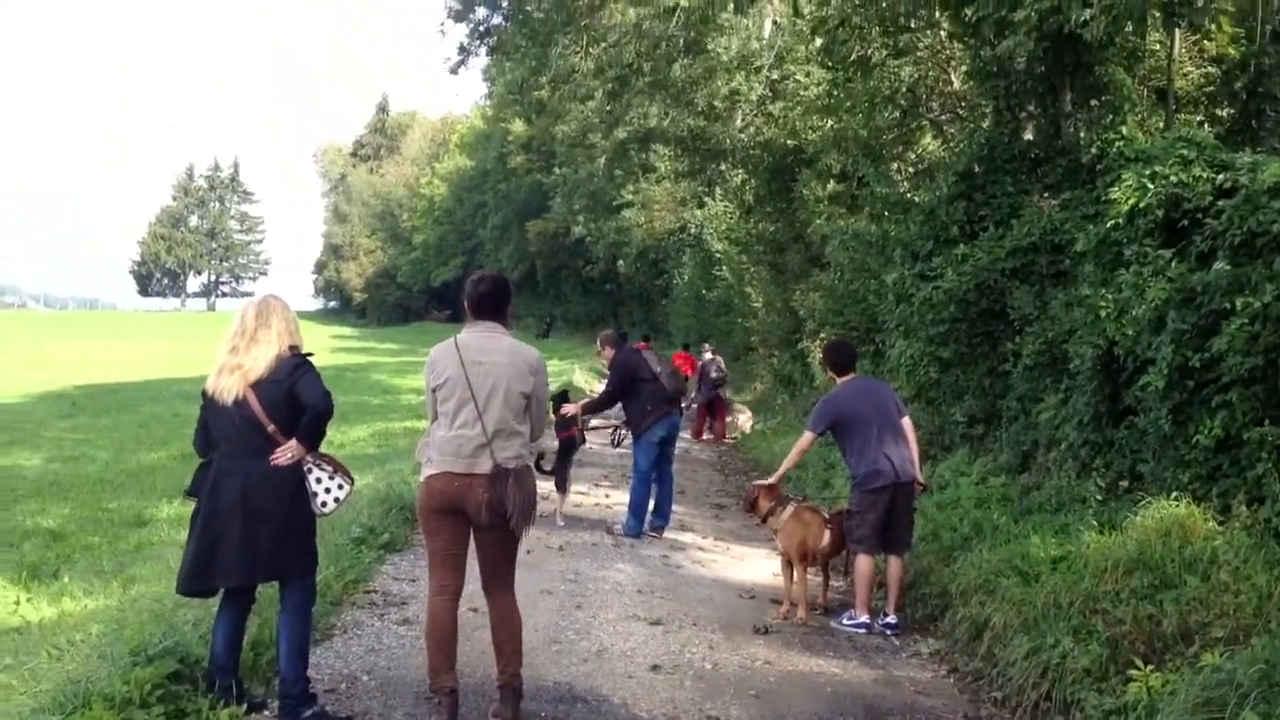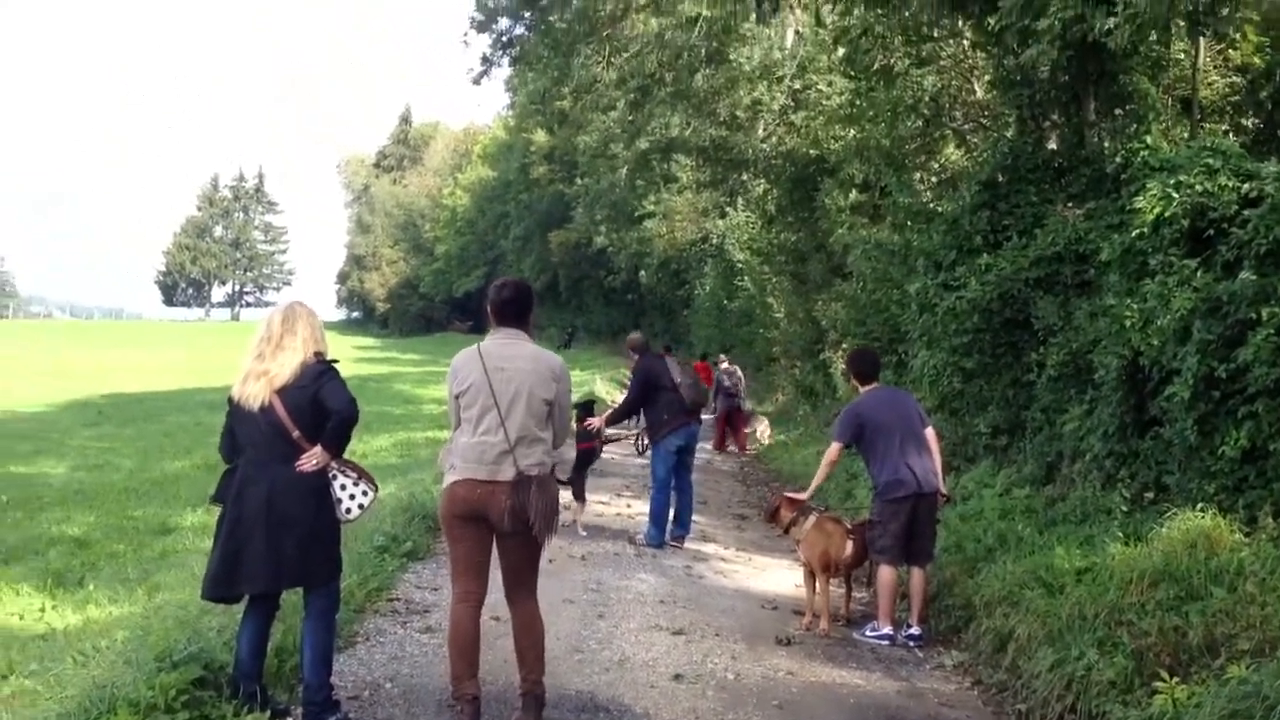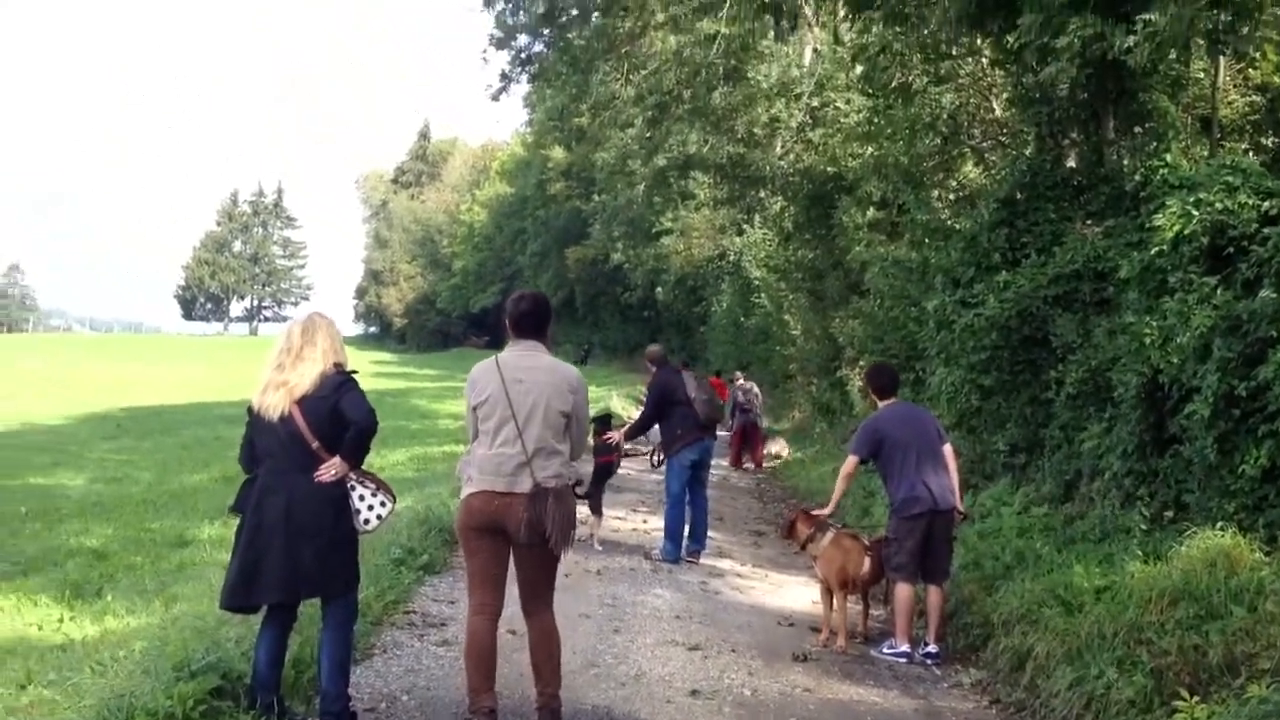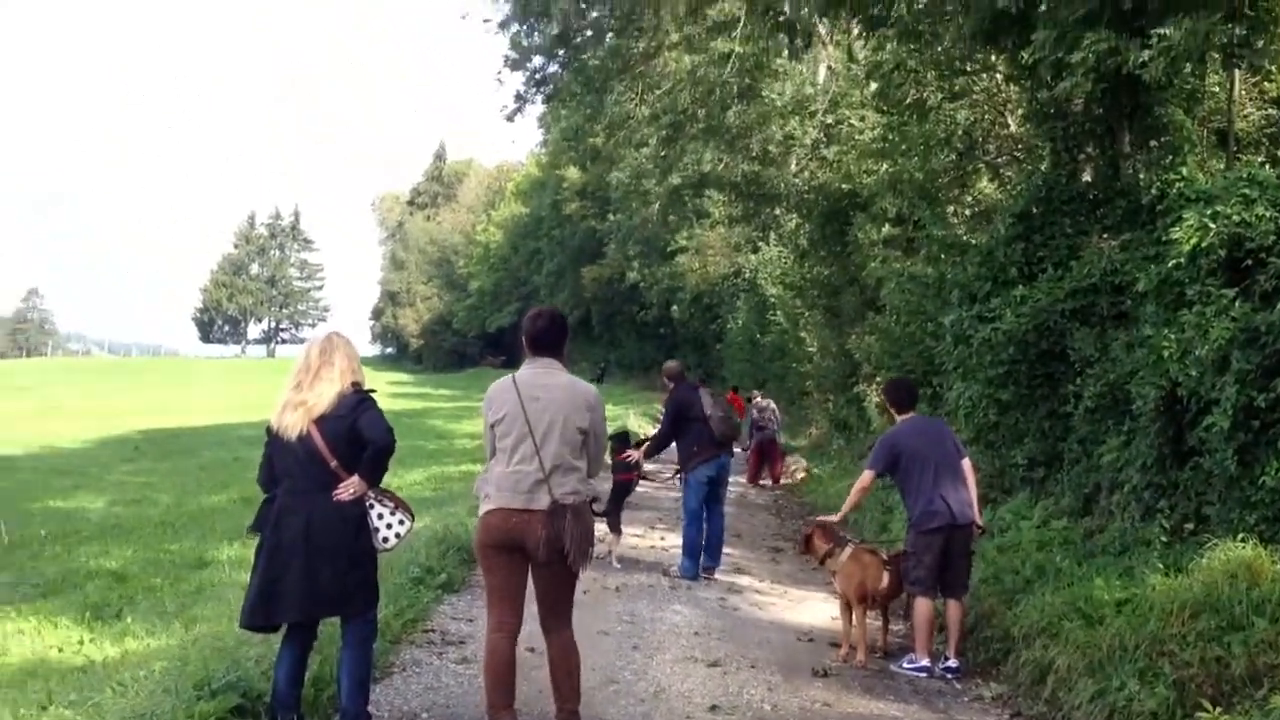
dt=0.2s
person 1, frame 1
left shoulder: (440, 355)
right shoulder: (529, 359)
left elbow: (433, 418)
right elbow: (537, 427)
left hip: (443, 478)
right hip: (503, 482)
left knee: (443, 589)
right knee: (501, 590)
person 1, frame 2
left shoulder: (463, 361)
right shoulder: (551, 365)
left elbow: (455, 424)
right elbow: (560, 435)
left hip: (466, 485)
right hip: (525, 489)
left knee: (466, 596)
right knee: (523, 597)
person 1, frame 3
left shoulder: (481, 373)
right shoulder: (569, 378)
left elbow: (473, 436)
right elbow: (578, 446)
left hip: (483, 497)
right hip: (542, 501)
left knee: (482, 608)
right knee: (539, 609)
person 1, frame 4
left shoulder: (498, 391)
right shoulder: (586, 395)
left elbow: (490, 454)
right elbow: (595, 463)
left hip: (501, 514)
left knee: (501, 626)
right knee: (558, 626)
person 2, frame 1
left shoulder: (219, 377)
right shoulder: (291, 367)
left elbow: (203, 443)
right elbow: (320, 404)
right wrist: (303, 444)
left hip: (228, 498)
right hip: (277, 498)
left knee: (236, 592)
right knee: (296, 597)
person 2, frame 2
left shoulder: (245, 384)
right shoulder: (316, 374)
left elbow: (229, 449)
right elbow: (345, 411)
right wrist: (328, 450)
left hip: (253, 503)
right hip: (302, 503)
left knee: (261, 598)
right knee: (320, 601)
person 2, frame 3
left shoulder: (265, 394)
right shoulder: (335, 385)
left elbow: (248, 459)
right elbow: (365, 422)
right wrist: (347, 460)
left hip: (272, 514)
right hip: (320, 514)
left knee: (279, 608)
right knee: (337, 612)
person 2, frame 4
left shoulder: (284, 413)
right shoulder: (354, 404)
left elbow: (267, 479)
right elbow: (382, 441)
right wrist: (365, 479)
left hip: (291, 533)
right hip: (339, 533)
left knee: (299, 627)
right knee: (357, 629)
person 3, frame 1
left shoulder: (833, 401)
right shoulder: (882, 387)
left elbow: (803, 445)
right elbow: (908, 428)
left wrist: (776, 477)
right wrist: (917, 471)
left hip: (872, 479)
right hip: (904, 476)
left knee: (864, 548)
right knee: (896, 549)
left ankle: (860, 616)
right ankle: (891, 615)
person 3, frame 2
left shoulder: (856, 410)
right shoulder: (905, 397)
left elbow: (832, 456)
right elbow: (932, 439)
left wrist: (808, 492)
right wrist: (940, 482)
left hip: (894, 490)
right hip: (926, 487)
left knee: (887, 559)
right knee: (918, 561)
left ankle: (883, 627)
right ankle: (914, 627)
person 3, frame 3
left shoulder: (873, 425)
right shoulder: (923, 414)
left elbow: (848, 470)
right elbow: (950, 455)
left wrist: (830, 507)
right wrist: (957, 499)
left hip: (910, 506)
right hip: (943, 504)
left knee: (904, 576)
right knee: (936, 578)
left ankle: (901, 645)
right ankle: (931, 645)
person 3, frame 4
left shoulder: (892, 439)
right shoulder: (942, 427)
left elbow: (864, 484)
right elbow: (968, 469)
left wrist: (840, 515)
right wrist: (976, 512)
left hip: (928, 520)
right hip: (961, 518)
left knee: (922, 591)
right knee: (954, 593)
left ankle: (920, 659)
right ankle: (951, 659)
person 4, frame 1
left shoulder: (620, 362)
right shoulder: (637, 357)
left elbow: (610, 396)
left wrist: (580, 408)
right wrist: (631, 419)
left hip: (652, 421)
right hip: (671, 415)
left knee: (642, 474)
right knee: (663, 473)
left ankle: (632, 527)
right ankle: (657, 525)
person 4, frame 2
left shoulder: (643, 367)
right shoulder: (665, 363)
left elbow: (632, 403)
left wrist: (605, 420)
right wrist: (641, 422)
left hip: (670, 430)
right hip: (690, 424)
left knee: (661, 484)
right knee: (683, 481)
left ankle: (654, 537)
right ankle: (679, 534)
person 4, frame 3
left shoulder: (659, 381)
right shoulder: (685, 376)
left elbow: (649, 417)
left wrist: (625, 434)
left hip: (684, 444)
right hip: (705, 439)
left knee: (675, 499)
right knee: (698, 496)
left ankle: (670, 552)
right ankle: (694, 549)
person 4, frame 4
left shoulder: (676, 397)
right shoulder: (703, 393)
left elbow: (666, 434)
left wrist: (644, 452)
left hip: (700, 461)
right hip: (722, 456)
left knee: (693, 515)
right knee: (715, 513)
left ankle: (689, 568)
right ankle: (709, 565)
